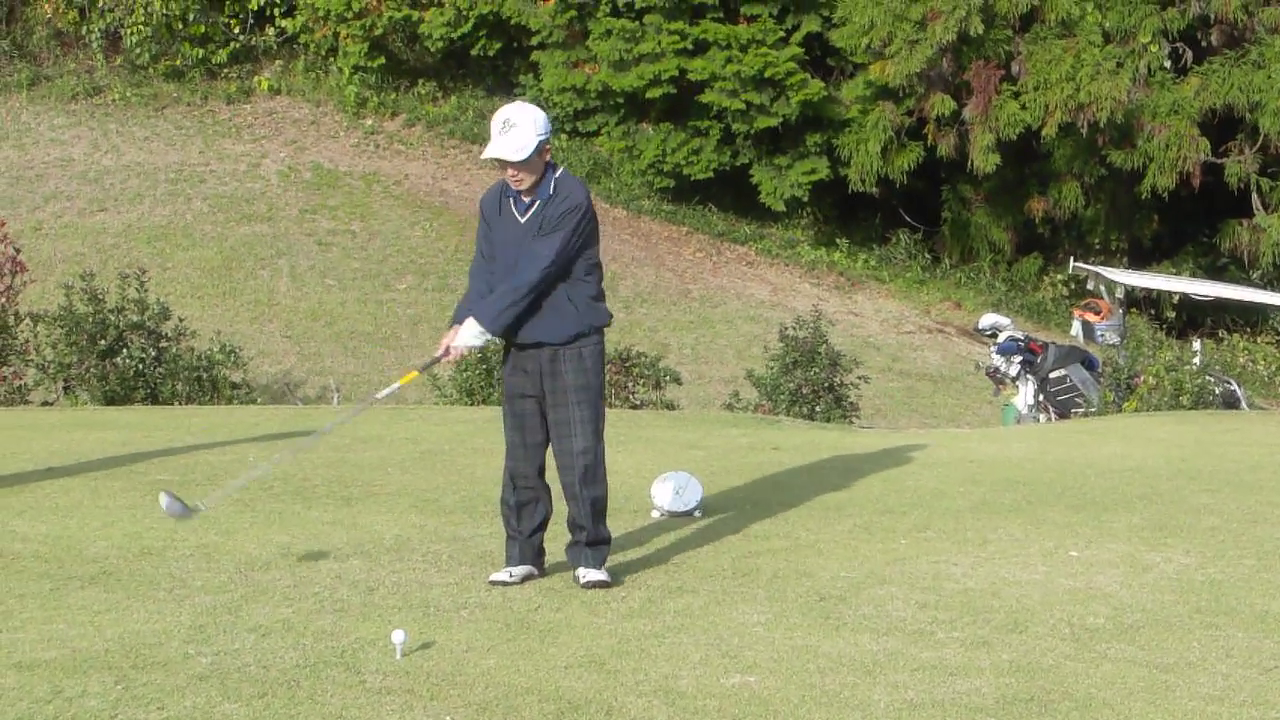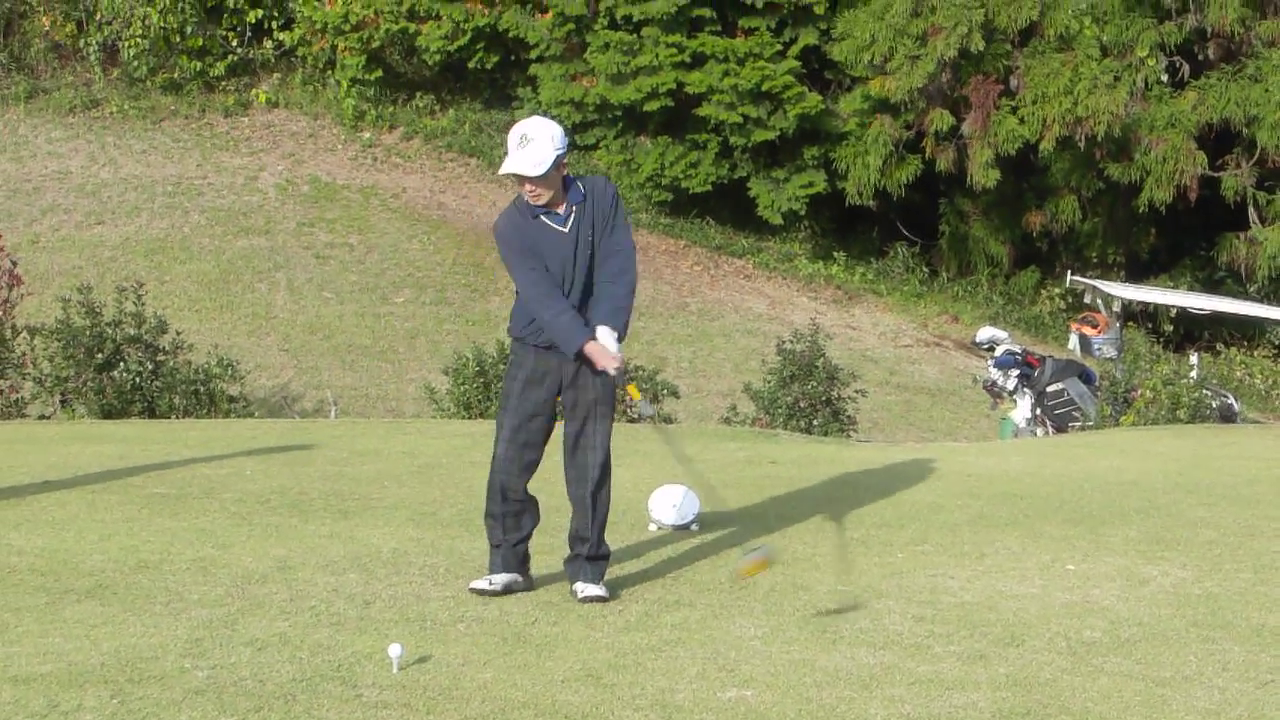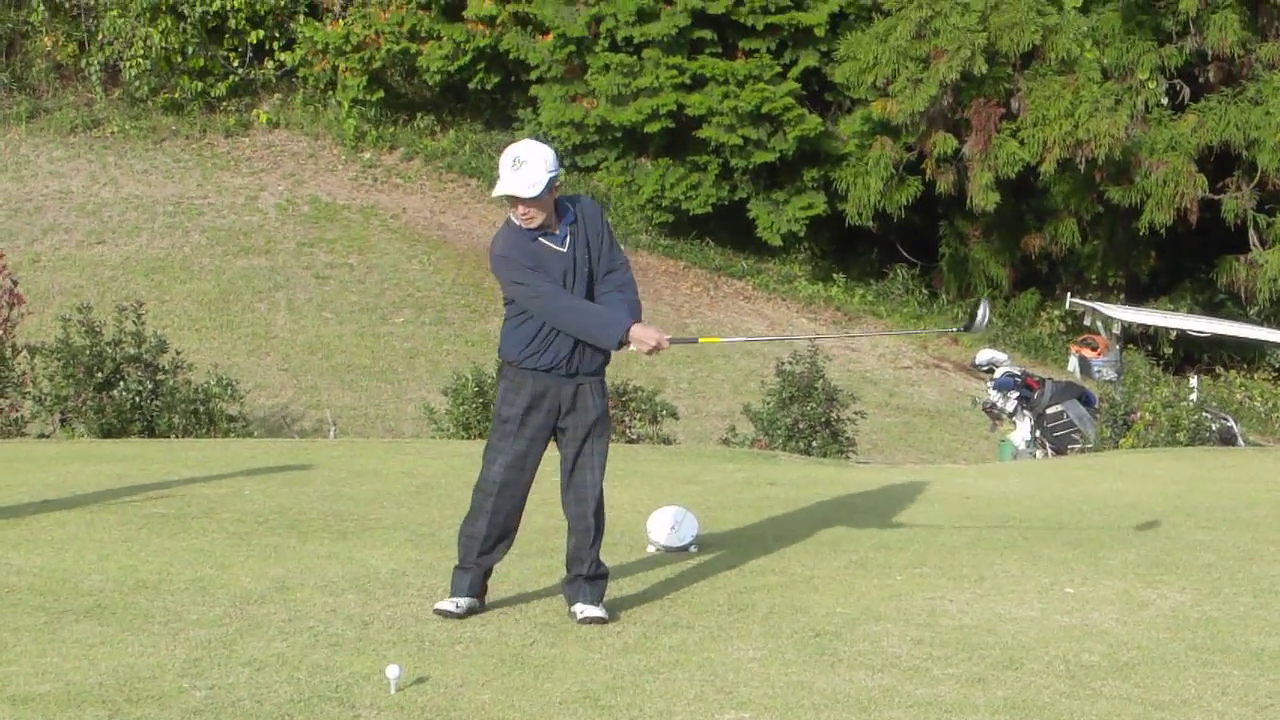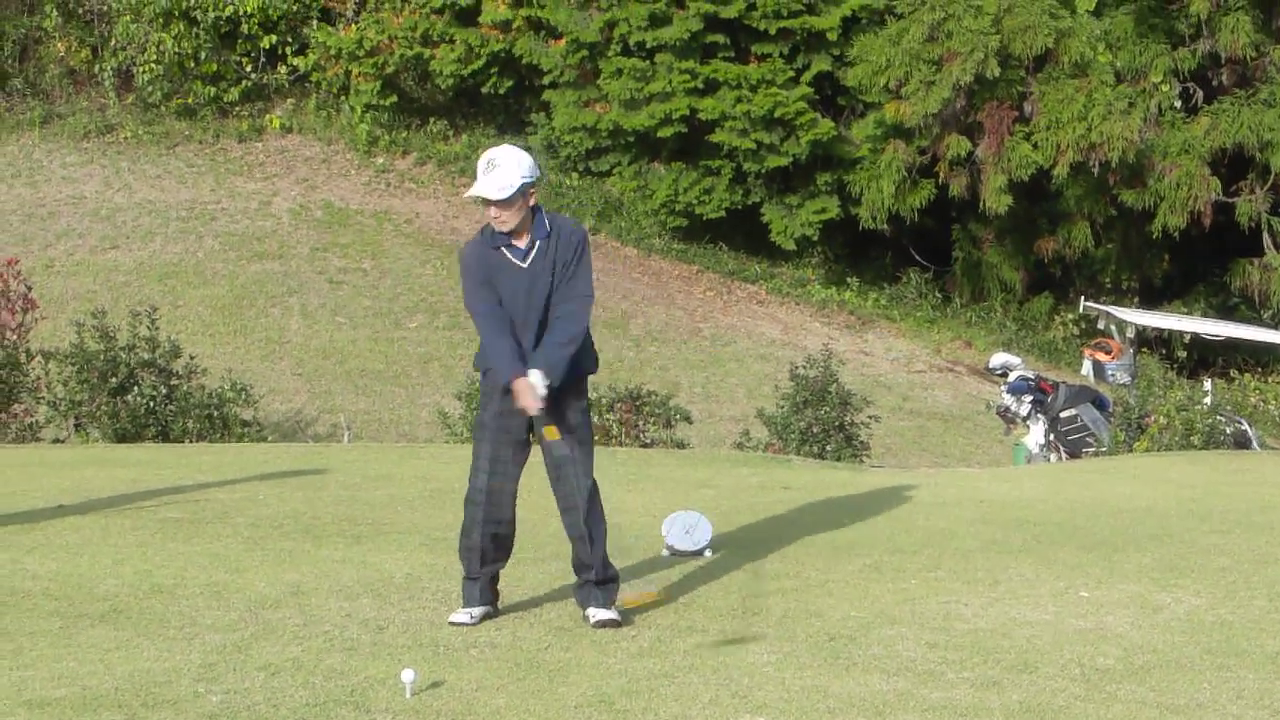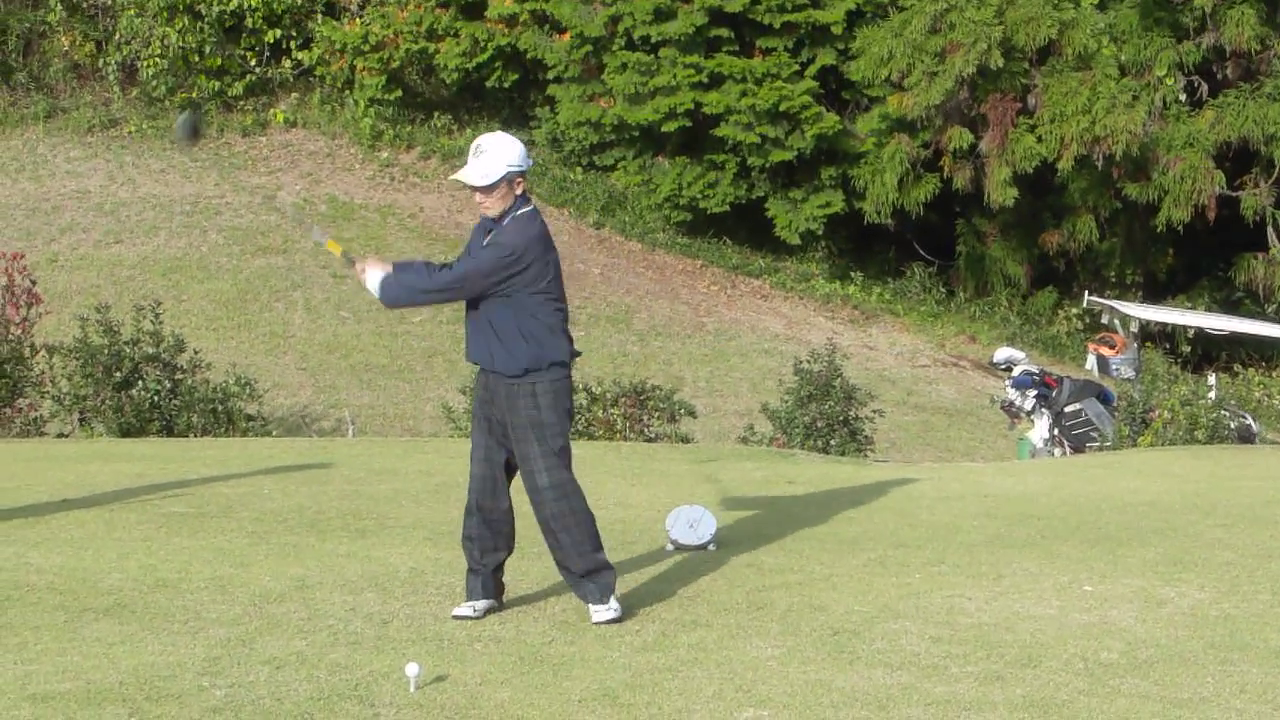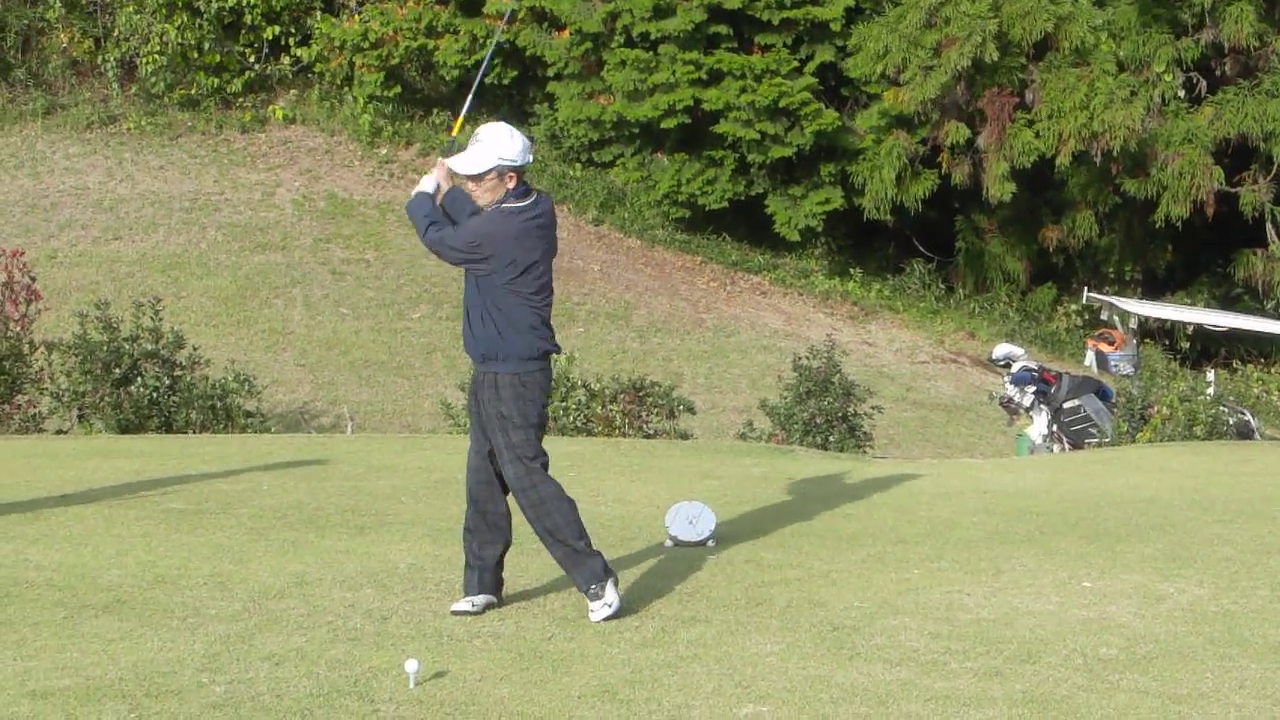
dt=0.3s
person 1, frame 1
left shoulder: (570, 200)
right shoulder: (493, 202)
left elbow: (532, 274)
right elbow: (485, 272)
left wrist: (475, 326)
right wrist: (460, 325)
left hip: (573, 343)
right hip: (519, 346)
left knee: (580, 451)
right knee: (522, 455)
left ankle: (589, 555)
right ankle: (523, 554)
person 1, frame 2
left shoulder: (602, 197)
right shoulder: (511, 224)
left elbow: (617, 270)
right elbow: (540, 292)
left wrist: (607, 332)
right wrist: (585, 343)
left hip: (597, 355)
right hip: (537, 354)
left knee: (590, 466)
right knee: (510, 460)
left ankle: (587, 568)
right ankle: (508, 563)
person 1, frame 3
left shoulder: (588, 215)
right shoulder: (506, 248)
left elbow: (615, 280)
right elbow: (560, 307)
left wrist: (626, 324)
right wrist: (626, 331)
left hip: (585, 378)
right hip: (527, 379)
left knee: (586, 488)
right knee: (499, 481)
left ankle: (585, 590)
right ankle: (467, 585)
person 1, frame 4
left shoulder: (568, 238)
right shoulder: (477, 253)
left elbow: (571, 317)
right elbow: (491, 327)
left wrist: (542, 378)
right wrist: (516, 379)
left hip: (561, 387)
right hip: (504, 388)
left knee: (578, 491)
right knee: (487, 491)
left ankle: (596, 593)
right ankle: (479, 593)
person 1, frame 5
left shoulder: (521, 237)
right shoulder: (492, 226)
left elbow: (455, 285)
right elbow: (458, 271)
left wrist: (386, 284)
right wrist: (394, 271)
left hip: (536, 382)
right hip: (495, 379)
left knee: (550, 483)
right knee: (485, 485)
left ankle: (598, 589)
right ankle: (483, 587)
person 1, frame 6
left shoulder: (501, 230)
right shoulder: (532, 208)
left elbow: (441, 240)
left wrist: (422, 195)
right wrist: (449, 192)
left hip: (513, 373)
right hip: (496, 370)
left knee: (524, 475)
right knee: (484, 479)
left ankle: (595, 577)
right ankle: (483, 583)
